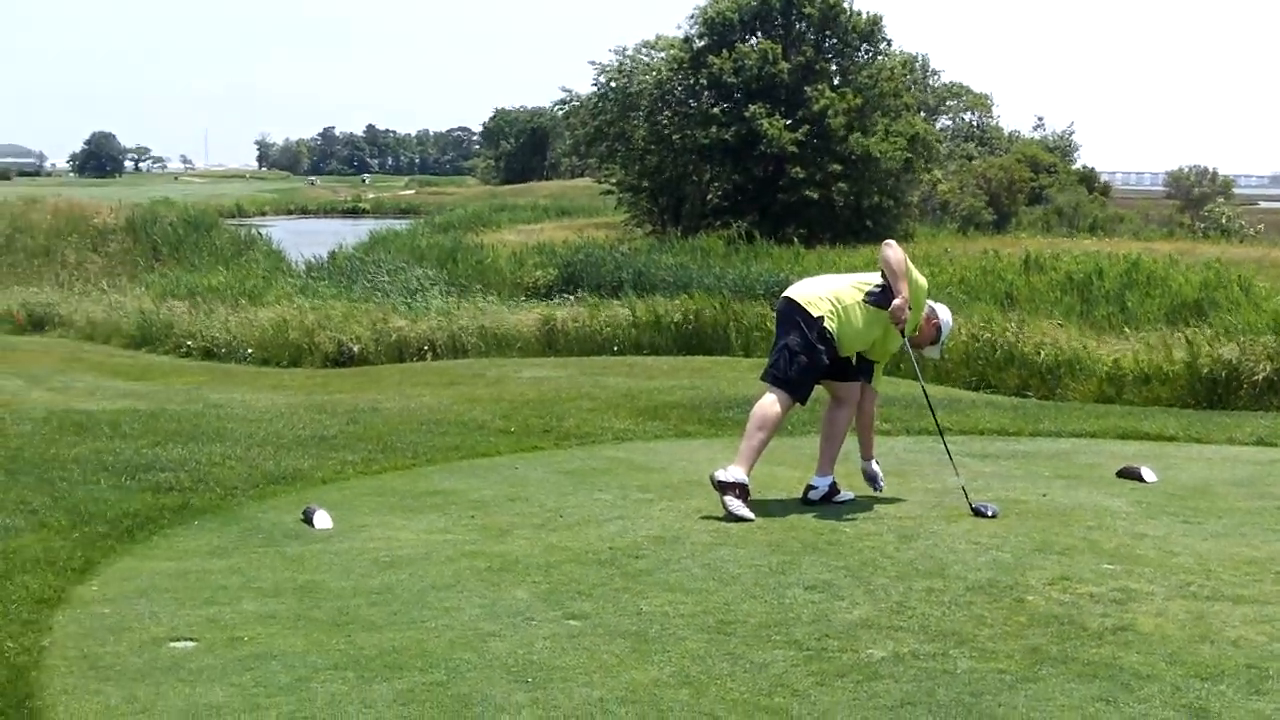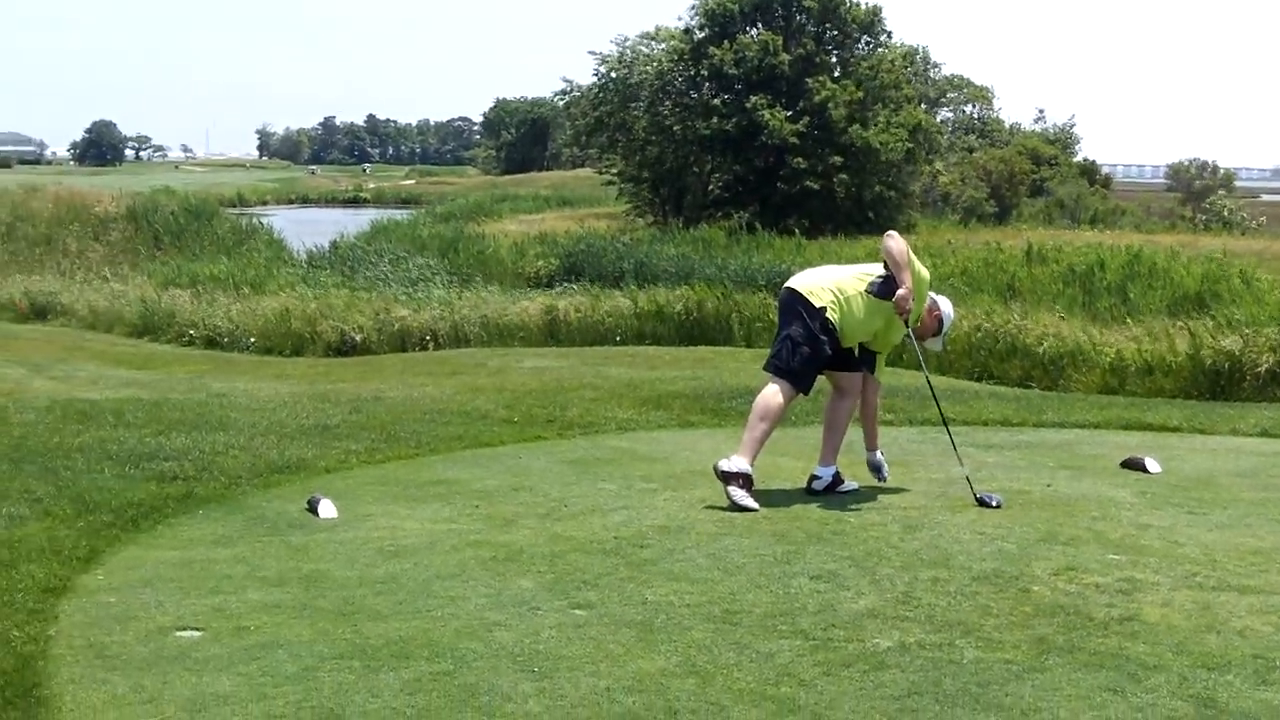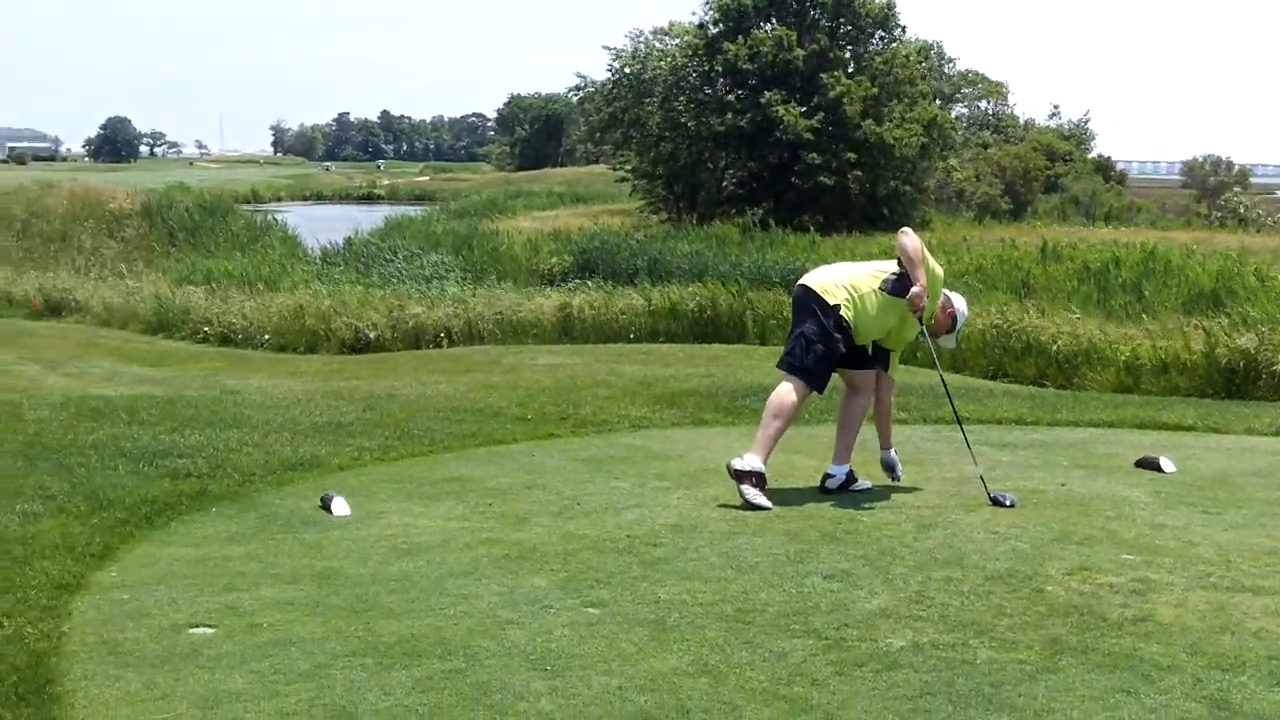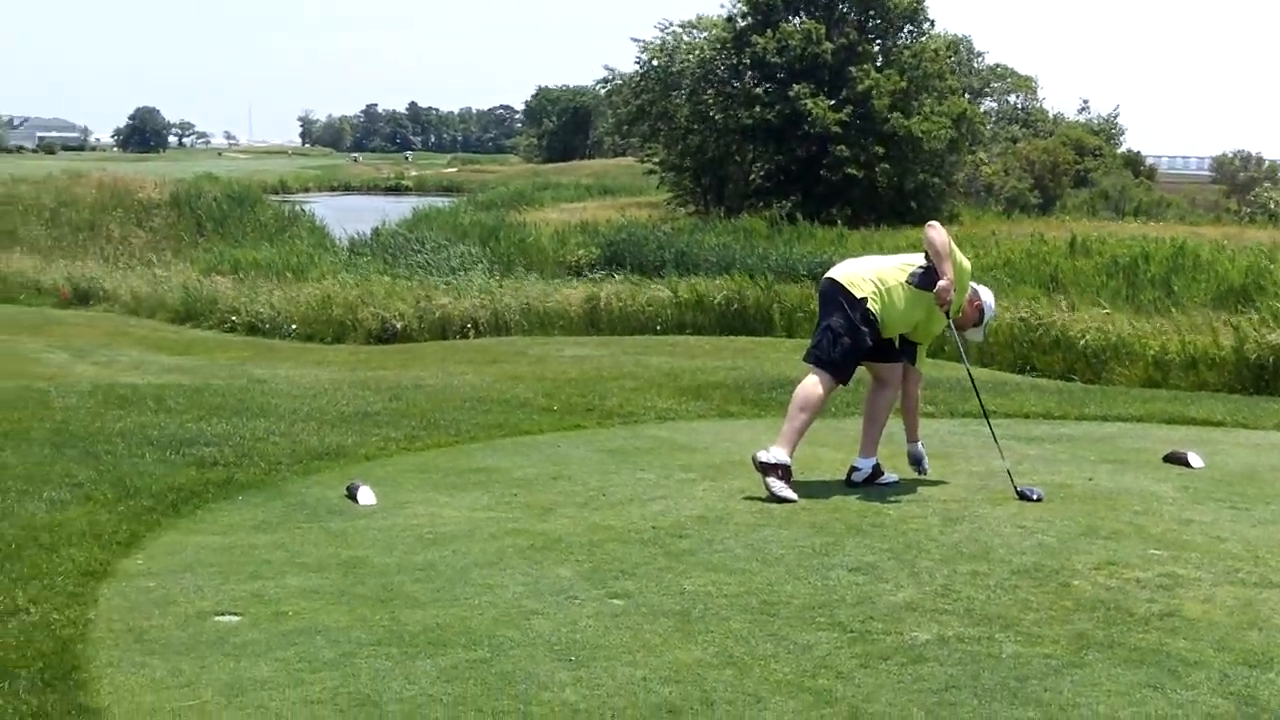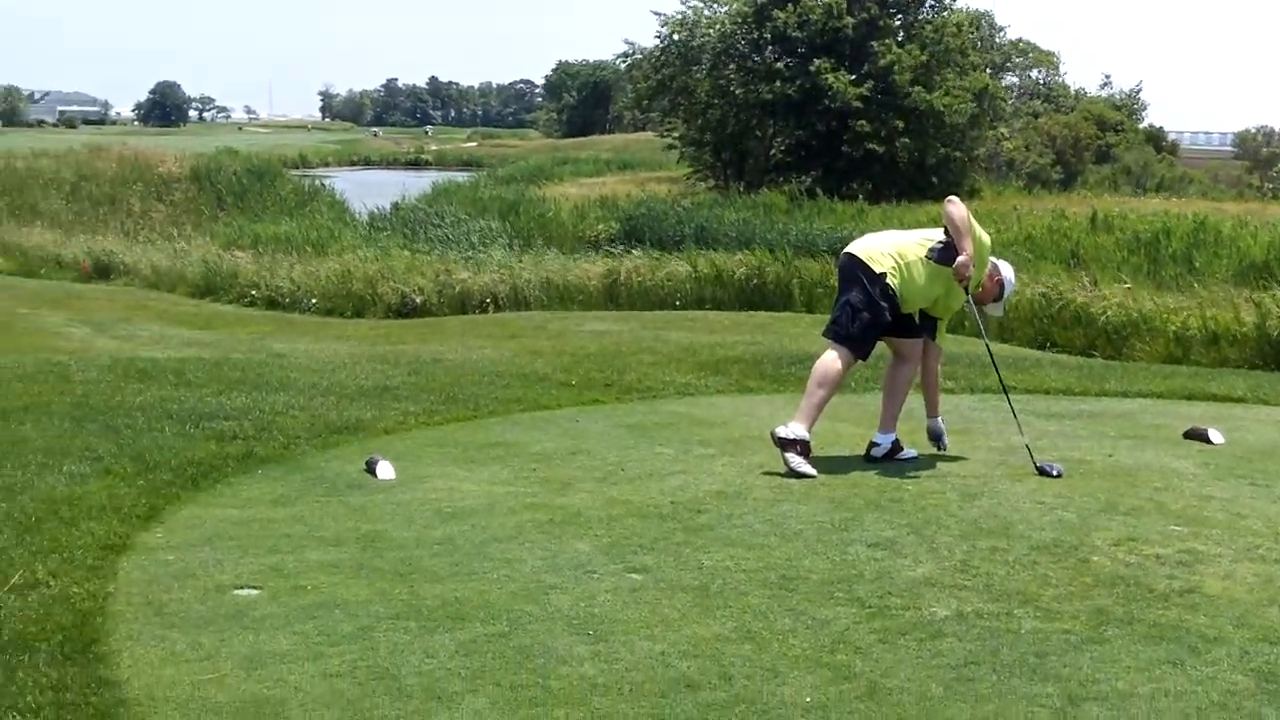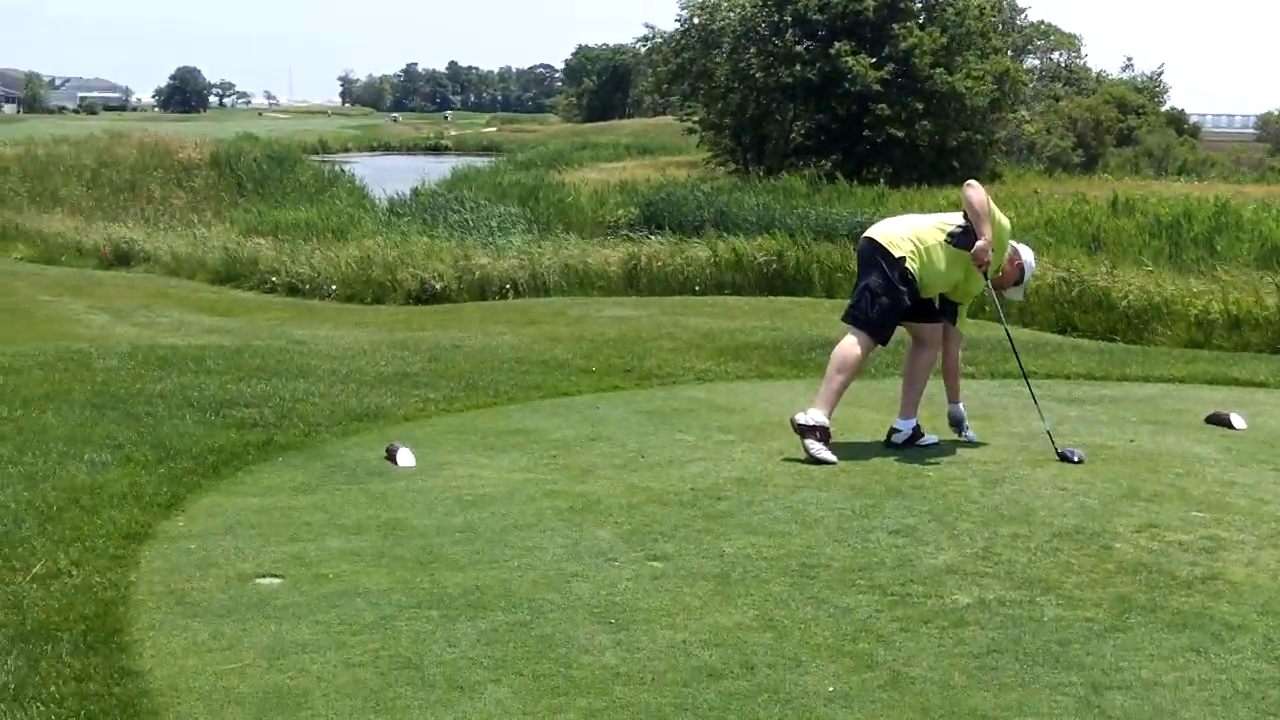
dt=0.1s
person 1, frame 1
left shoulder: (883, 344)
right shoulder: (917, 290)
left elbow: (865, 403)
right elbow: (889, 247)
left wrist: (868, 461)
right wrist: (902, 297)
right hip: (810, 308)
left knee: (848, 394)
right knee: (783, 394)
left ankle: (820, 485)
right ankle: (734, 479)
person 1, frame 2
left shoulder: (884, 335)
right shoulder: (919, 282)
left elbow: (869, 394)
right elbow: (891, 238)
left wrist: (873, 451)
right wrist: (905, 287)
right hip: (813, 298)
left knee: (851, 385)
right knee: (786, 385)
left ankle: (824, 474)
right ankle: (737, 469)
person 1, frame 3
left shoulder: (900, 332)
right shoulder: (934, 278)
left elbow: (883, 392)
right elbow: (905, 234)
left wrist: (887, 450)
right wrist: (920, 285)
right hip: (826, 296)
left knee: (863, 383)
right knee: (800, 383)
left ankle: (838, 473)
right ankle: (750, 467)
person 1, frame 4
left shoulder: (925, 326)
right shoulder: (961, 272)
left elbow: (910, 386)
right elbow: (932, 228)
left wrist: (914, 443)
right wrist: (947, 279)
right hip: (853, 289)
left knee: (890, 377)
right knee: (826, 376)
left ankle: (864, 466)
right ankle: (776, 459)
person 1, frame 5
left shoulder: (947, 300)
right shoulder: (981, 247)
left elbow: (930, 361)
right elbow: (952, 203)
left wrist: (934, 419)
right wrist: (966, 254)
right hip: (872, 265)
left knee: (911, 351)
right knee: (846, 351)
left ankle: (884, 441)
right ankle: (794, 434)
person 1, frame 6
left shoulder: (967, 285)
right shoulder: (1000, 232)
left elbow: (951, 347)
right elbow: (971, 187)
left wrist: (955, 405)
right wrist: (985, 239)
right hip: (891, 248)
left knee: (931, 336)
right knee: (864, 336)
left ankle: (905, 427)
right ankle: (814, 421)
